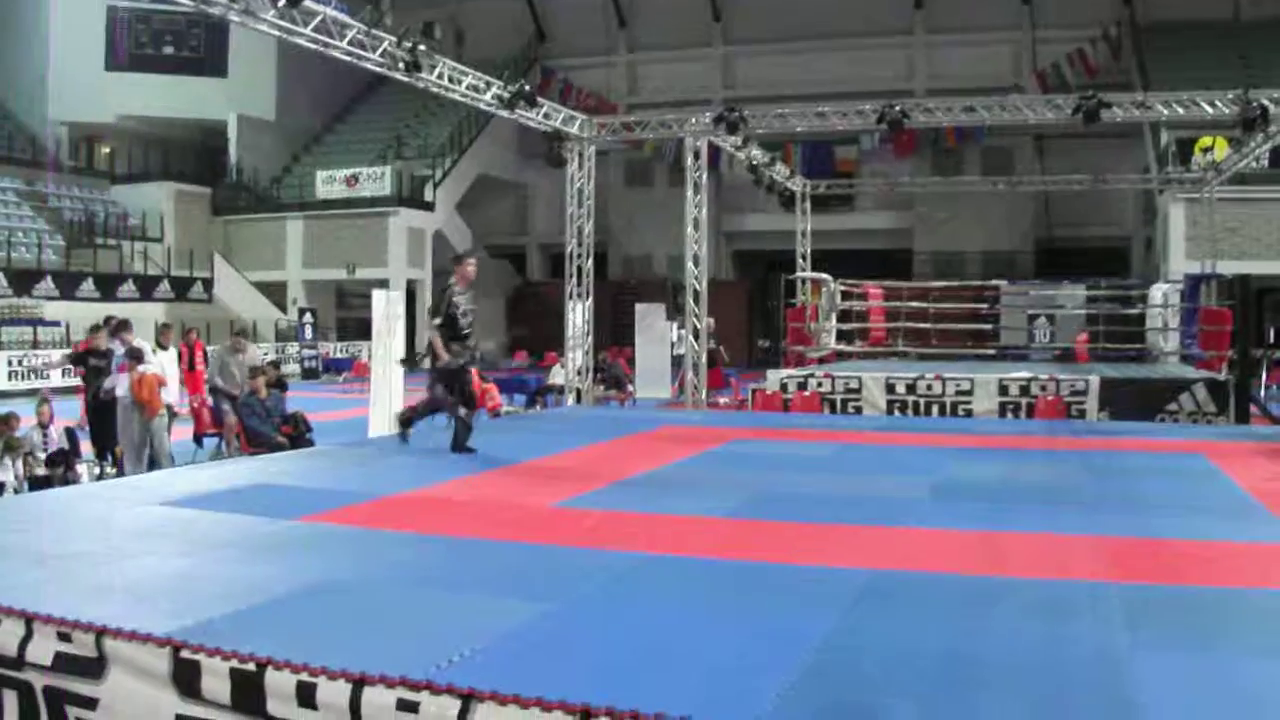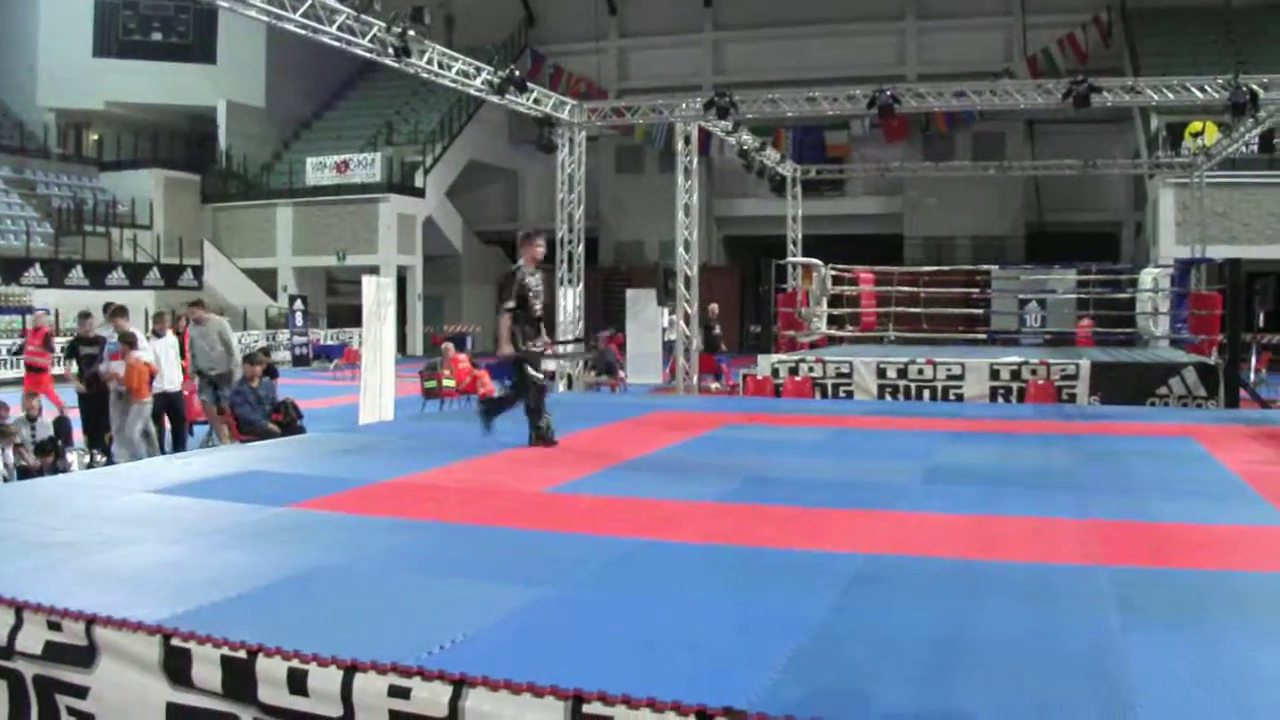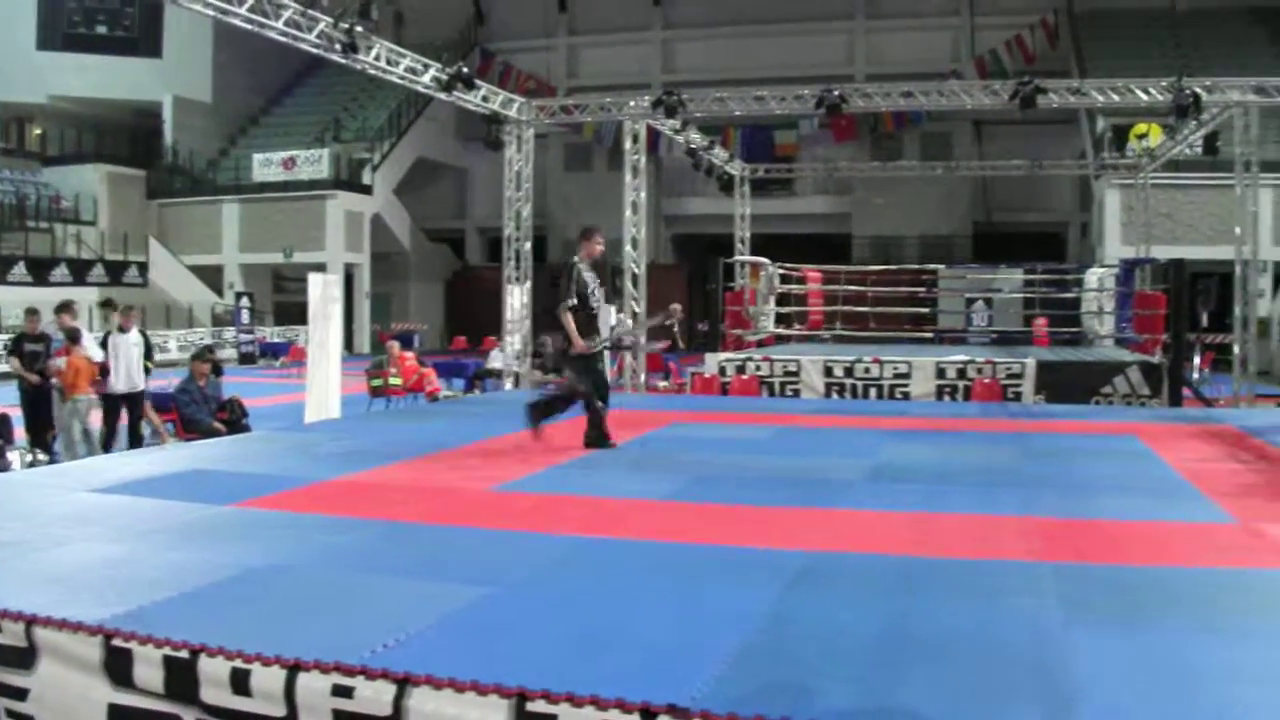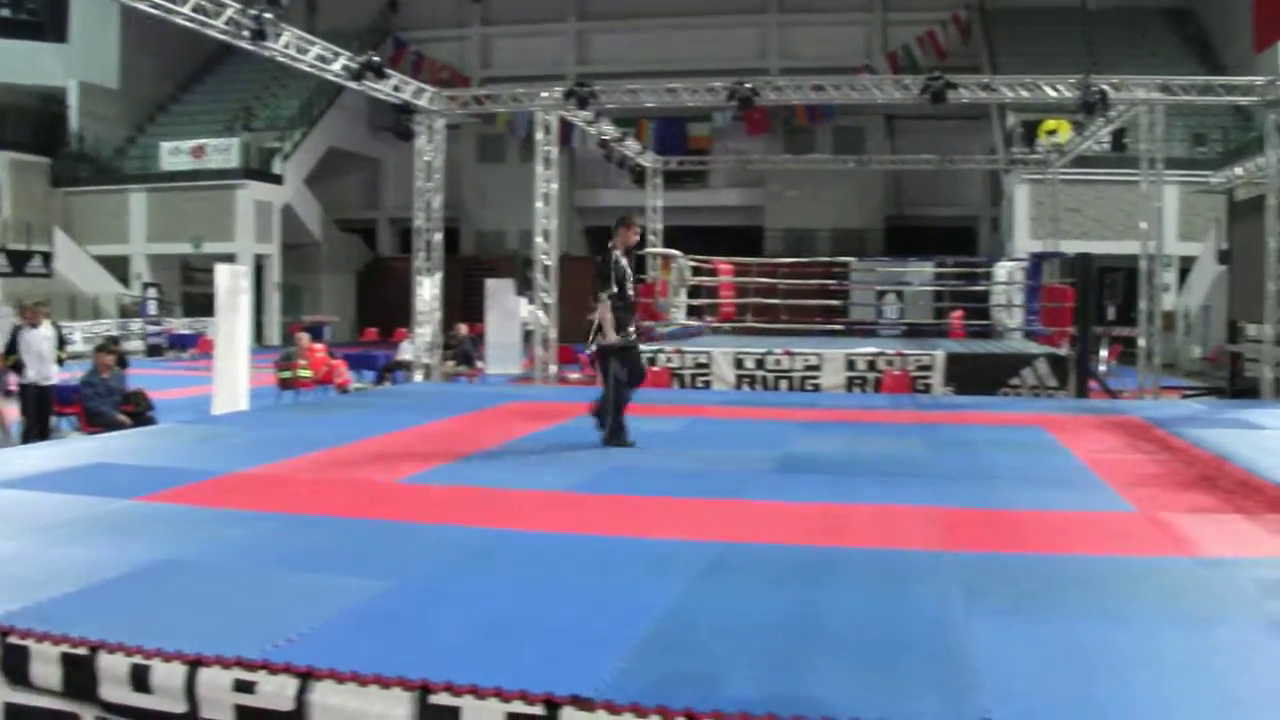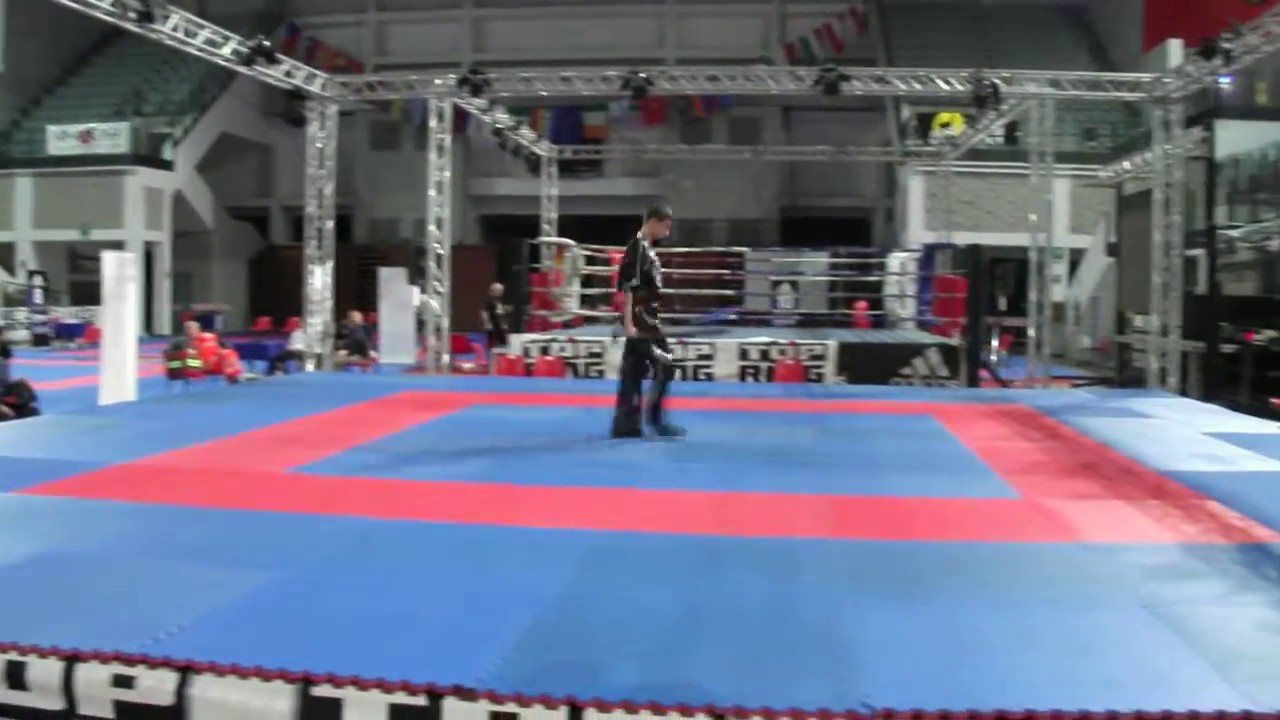
dt=0.5s
person 1, frame 1
left shoulder: (469, 293)
right shoulder: (447, 293)
right elbow: (434, 327)
right wrist: (442, 354)
left hip: (461, 354)
right hip: (445, 353)
left knee: (467, 397)
right knee: (441, 399)
left ankle: (460, 441)
right ankle: (406, 418)
person 1, frame 2
left shoulder: (537, 274)
right shoulder: (517, 274)
right elbow: (506, 312)
left wrist: (543, 335)
right wrist: (504, 344)
left hip: (534, 339)
right hip: (519, 340)
left knee: (524, 386)
right knee: (536, 385)
left ankle: (489, 408)
right ankle: (540, 434)
person 1, frame 3
left shoulder: (590, 271)
right shoulder: (573, 270)
right elbow: (565, 309)
right wrist: (575, 339)
left hip: (590, 339)
right hip: (577, 340)
left knee: (600, 386)
right knee: (579, 388)
left ankle: (597, 435)
right ankle: (538, 410)
person 1, frame 4
left shoulder: (621, 257)
right shoulder: (612, 258)
right elbow: (604, 298)
right wrist: (609, 332)
left hip: (622, 329)
right hip: (610, 330)
left knee: (635, 373)
right knee: (617, 380)
left ankle: (602, 410)
right ankle: (614, 433)
person 1, frame 5
left shoulder: (646, 248)
right shoulder: (638, 249)
right elbow: (627, 290)
left wrist: (650, 321)
right wrist: (629, 323)
left hip: (647, 319)
right hip: (640, 320)
left knee: (633, 372)
right knee: (664, 367)
left ankle: (625, 423)
right ankle: (655, 418)
